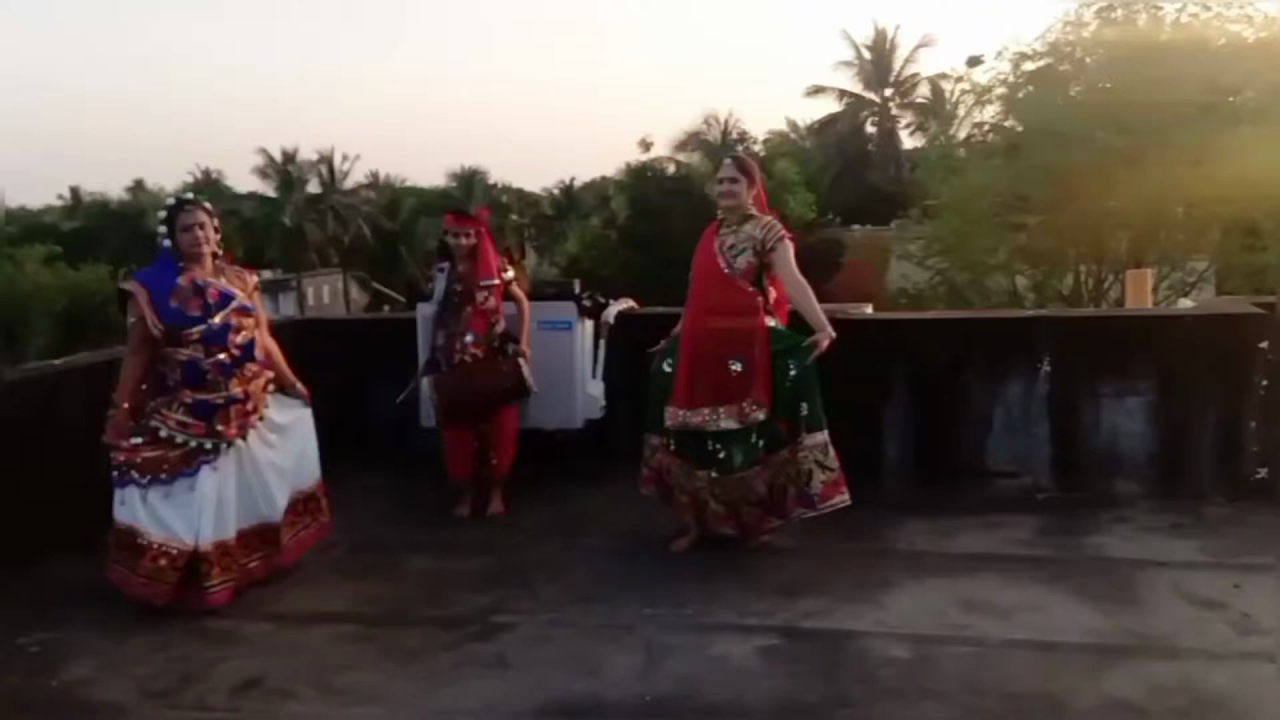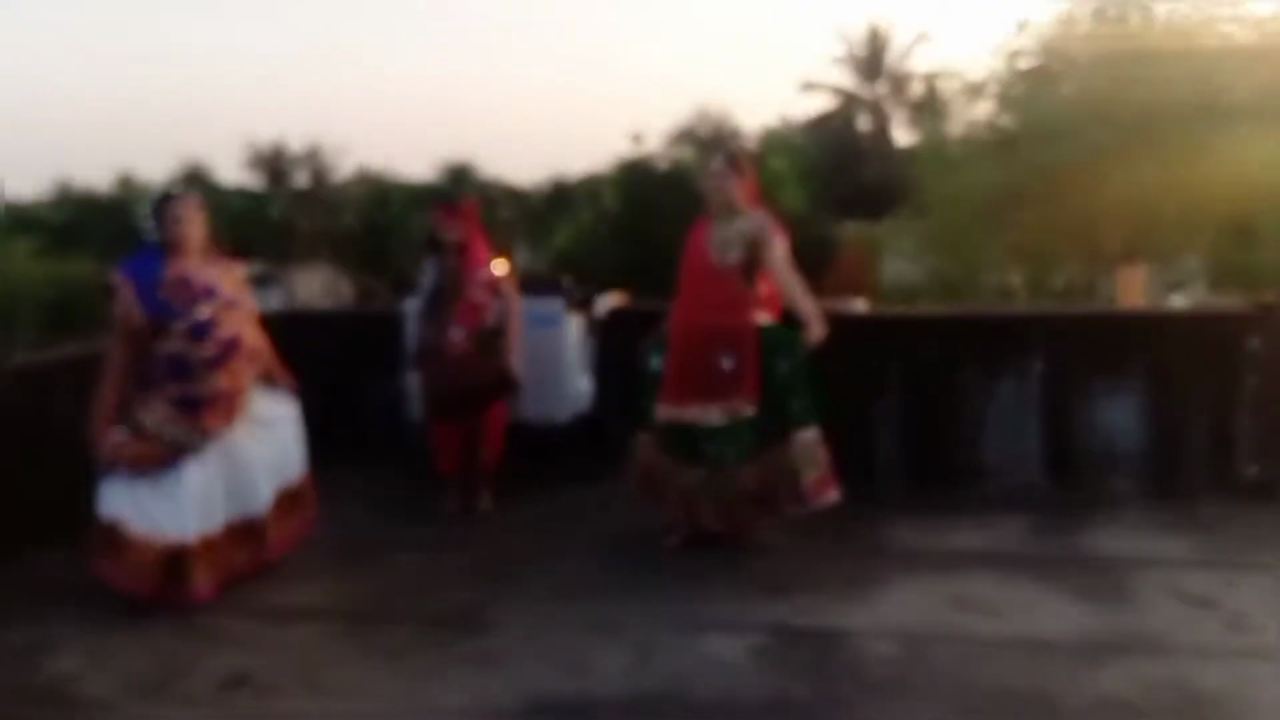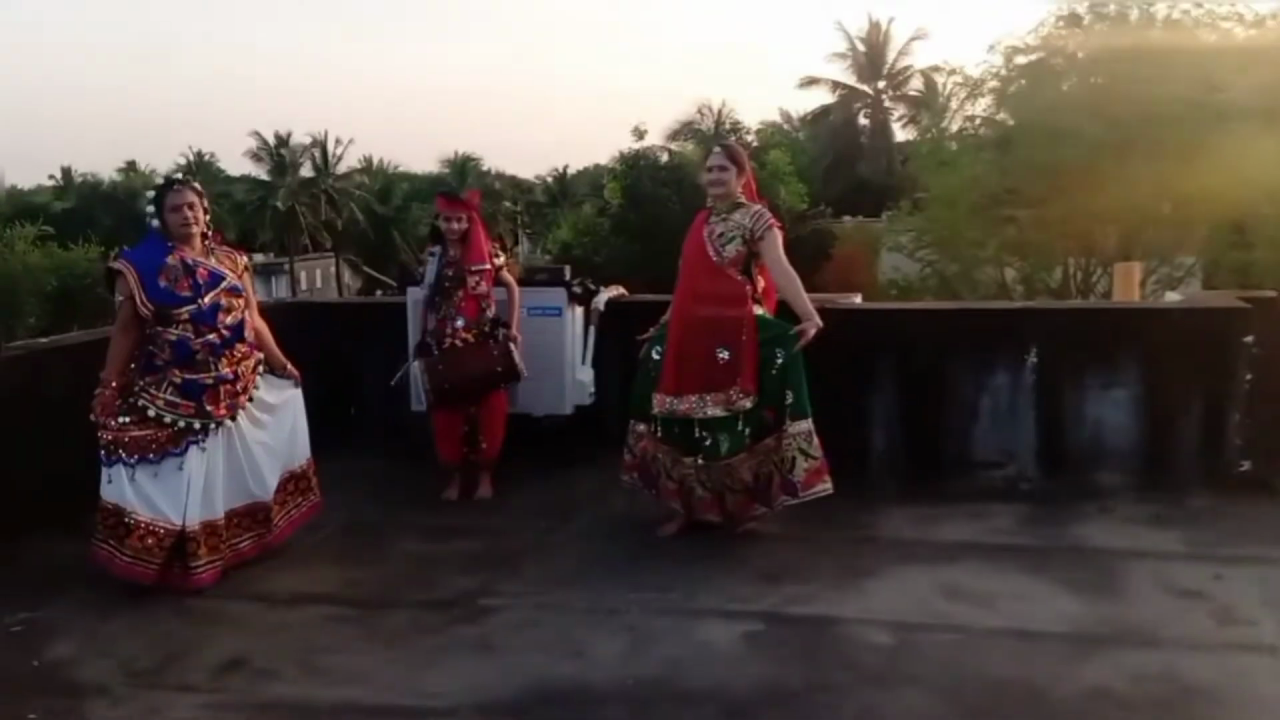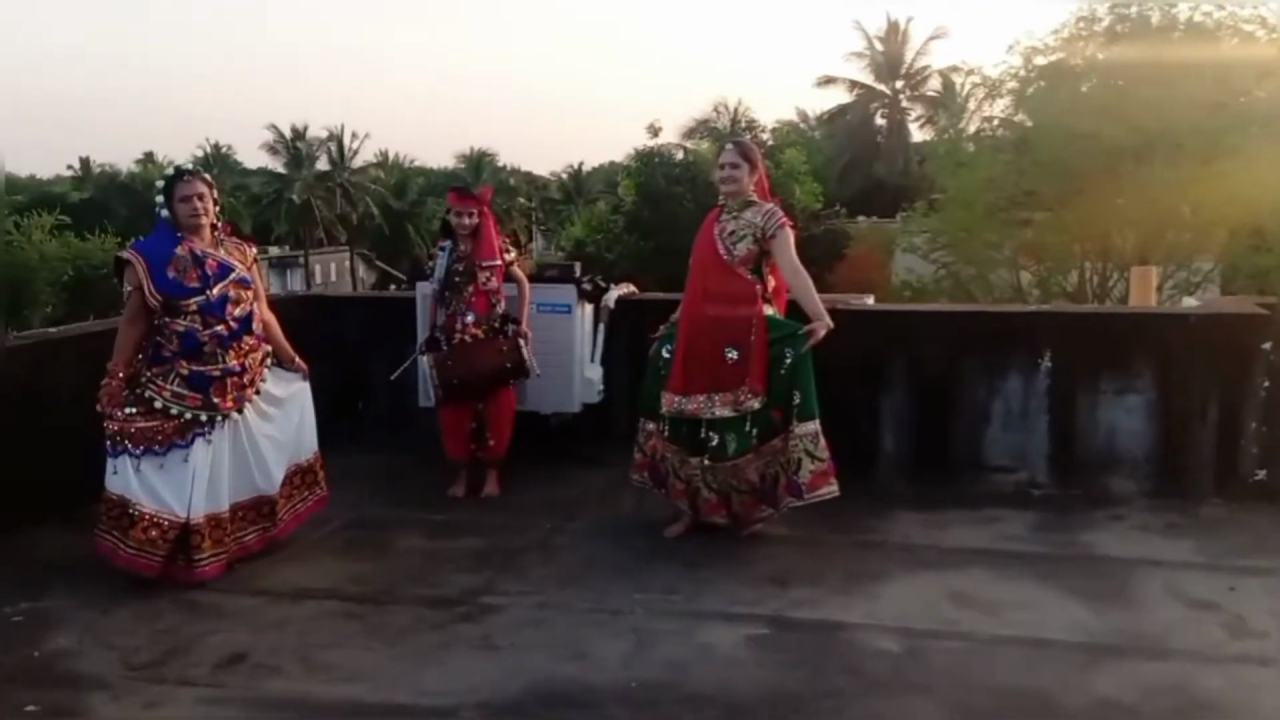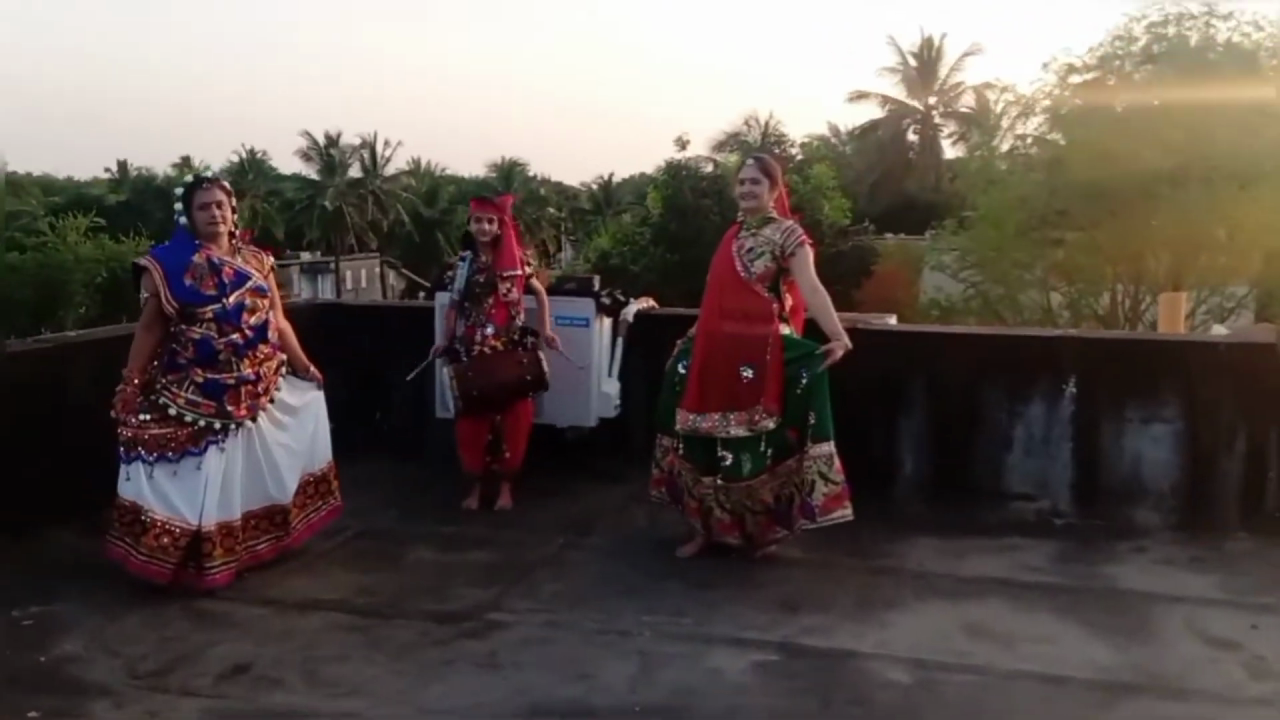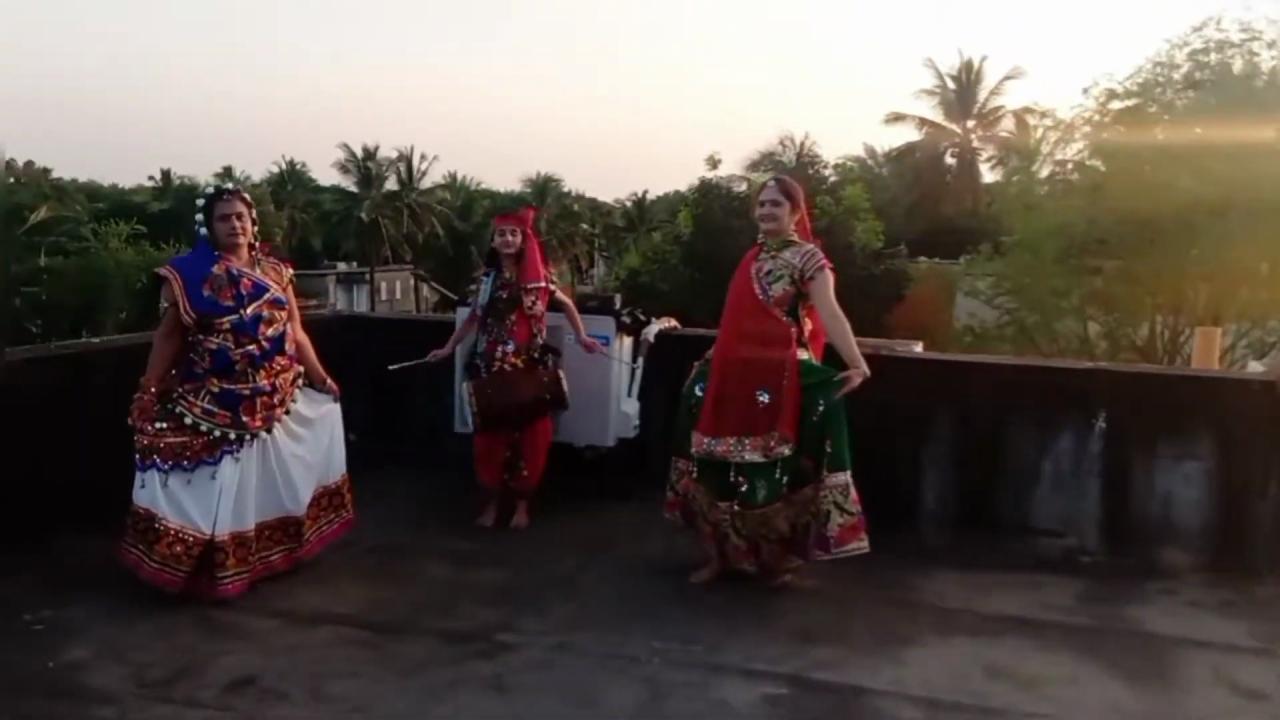
dt=0.3s
person 1, frame 1
left shoulder: (241, 280)
right shoulder: (154, 288)
left elbow: (264, 339)
right elbow: (138, 353)
left wrist: (291, 383)
right wrist: (121, 410)
left hip: (248, 409)
right hip: (186, 417)
left knee: (246, 492)
right knee: (194, 499)
left ankle: (249, 563)
right ankle: (201, 576)
person 1, frame 2
left shoulder: (228, 272)
right shoulder: (141, 278)
left elbow: (251, 332)
right elbow: (124, 343)
left wrist: (275, 374)
right wrist: (108, 402)
left hip: (232, 400)
right hip: (172, 406)
left knee: (233, 484)
right knee: (182, 493)
left ankle: (234, 554)
right ankle: (186, 569)
person 1, frame 3
left shoulder: (231, 261)
right shoulder: (143, 266)
left elbow: (253, 320)
right elbow: (126, 330)
left wrist: (281, 364)
right wrist: (108, 390)
left hip: (235, 388)
right hip: (174, 395)
left knee: (235, 471)
right knee: (181, 478)
left ankle: (235, 542)
right ankle: (187, 556)
person 1, frame 4
left shoulder: (240, 252)
right shoulder: (152, 257)
left elbow: (261, 313)
right elbow: (134, 320)
left wrist: (288, 358)
right wrist: (115, 380)
left hip: (241, 381)
right hip: (181, 387)
left knee: (239, 465)
right knee: (188, 470)
left ankle: (241, 534)
right ankle: (193, 550)
person 1, frame 5
left shoulder: (257, 261)
right shoulder: (169, 264)
left elbow: (277, 320)
right elbow: (150, 327)
left wrist: (304, 367)
right wrist: (130, 386)
left hip: (257, 389)
right hip: (196, 394)
left knee: (252, 472)
right knee: (200, 477)
left ankle: (253, 545)
right ankle: (203, 558)
person 1, frame 6
left shoulder: (276, 272)
right shoulder: (189, 274)
left elbow: (295, 332)
right elbow: (169, 336)
left wrist: (321, 380)
right wrist: (148, 395)
left hip: (273, 401)
right hip: (212, 404)
left knee: (267, 483)
right knee: (217, 487)
left ankle: (267, 555)
right ankle: (219, 567)
person 2, frame 1
left shoulder: (767, 229)
right shoulder: (711, 232)
left elbow: (792, 280)
left wrist: (822, 327)
right wrist: (677, 336)
left hip: (749, 344)
right hip: (702, 346)
left knee: (749, 432)
right knee: (696, 434)
left ankle: (754, 518)
right ankle: (700, 518)
person 2, frame 2
left shoulder: (758, 224)
right shoulder: (702, 228)
left elbow: (783, 276)
left wrist: (813, 322)
right wrist: (671, 332)
left hip: (739, 340)
right hip: (694, 341)
left knee: (739, 430)
right knee: (688, 430)
left ankle: (743, 515)
right ankle: (690, 514)
person 2, frame 3
left shoulder: (756, 217)
right shoulder: (701, 220)
left elbow: (779, 269)
left wrist: (809, 316)
right wrist: (667, 324)
left hip: (736, 333)
right hip: (691, 334)
left knee: (735, 421)
right knee: (685, 422)
left ankle: (740, 504)
right ankle: (686, 505)
person 2, frame 4
left shoulder: (768, 215)
right shoulder: (712, 218)
left elbow: (791, 269)
left wrist: (820, 317)
right wrist: (677, 321)
left hip: (746, 332)
right hip: (700, 332)
left knee: (744, 421)
right knee: (693, 421)
left ankle: (748, 507)
right ankle: (695, 506)
person 2, frame 5
left shoulder: (787, 233)
right shoulder: (732, 234)
left elbow: (810, 288)
left wrist: (838, 337)
right wrist: (694, 338)
left hip: (762, 351)
right hip: (717, 350)
left knee: (759, 441)
right knee: (707, 439)
left ankle: (761, 529)
right ankle: (708, 525)
person 2, frame 6
left shoulder: (808, 257)
right shoulder: (752, 257)
left elbow: (829, 313)
left wrist: (857, 365)
right wrist: (712, 360)
left hip: (781, 376)
right hip: (734, 374)
left knee: (776, 468)
right knee: (723, 466)
left ankle: (777, 557)
right ankle: (723, 552)
person 3, frame 1
left shoulder: (495, 267)
right shoulder: (442, 271)
left elbow: (522, 301)
right elbow: (439, 317)
left wrist: (522, 343)
right wrist: (433, 358)
left hip: (492, 358)
right hip: (454, 362)
left knee: (497, 424)
right knee: (458, 426)
left ankle: (497, 492)
right ankle: (465, 493)
person 3, frame 2
left shoulder: (484, 262)
right shoulder: (433, 266)
left elbow: (509, 297)
right elbow: (427, 311)
left wrist: (509, 340)
right wrist: (423, 352)
left hip: (480, 352)
right hip: (442, 354)
left knee: (484, 418)
right knee: (447, 419)
left ankle: (483, 484)
right ankle: (453, 485)
person 3, frame 3
left shoulder: (485, 252)
right shoulder: (433, 256)
left elbow: (511, 286)
right elbow: (428, 302)
left wrist: (512, 328)
right wrist: (423, 341)
right hip: (444, 345)
left knee: (486, 408)
right knee: (448, 410)
left ankle: (485, 475)
right ankle: (454, 476)
person 3, frame 4
left shoulder: (496, 247)
right shoulder: (442, 251)
left elbow: (522, 282)
right elbow: (436, 296)
left wrist: (522, 323)
right wrist: (431, 335)
right hip: (452, 340)
left knee: (494, 405)
right knee: (455, 406)
left ankle: (492, 473)
right ankle: (460, 473)
person 3, frame 5
left shoulder: (515, 258)
right shoulder: (462, 262)
left elbow: (539, 292)
right elbow: (455, 306)
left wrist: (546, 329)
right wrist: (445, 342)
left hip: (509, 349)
right hip: (471, 351)
left knee: (511, 416)
right knee: (472, 417)
left ankle: (505, 486)
right ankle: (475, 485)
person 3, frame 6
left shoulder: (539, 275)
right shoulder: (486, 278)
left elbow: (566, 303)
right elbow: (473, 317)
left wrist: (582, 336)
right wrist: (448, 348)
left hip: (530, 367)
right hip: (492, 365)
left knee: (530, 434)
right knee: (491, 433)
left ankle: (522, 504)
right ankle: (491, 503)
